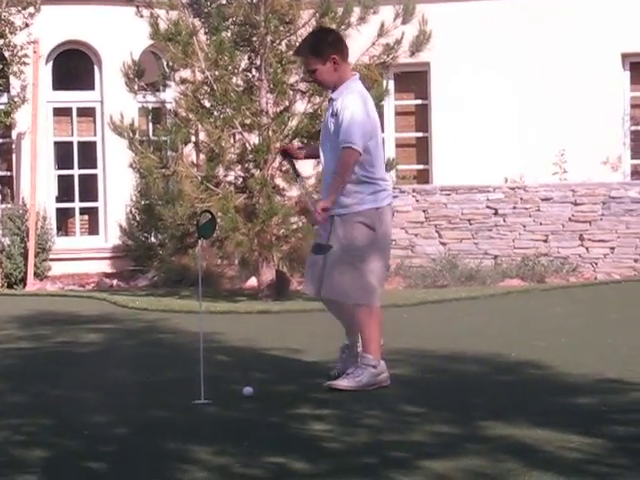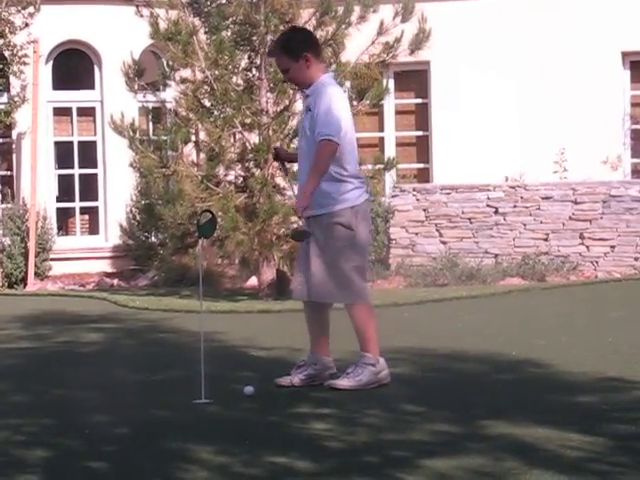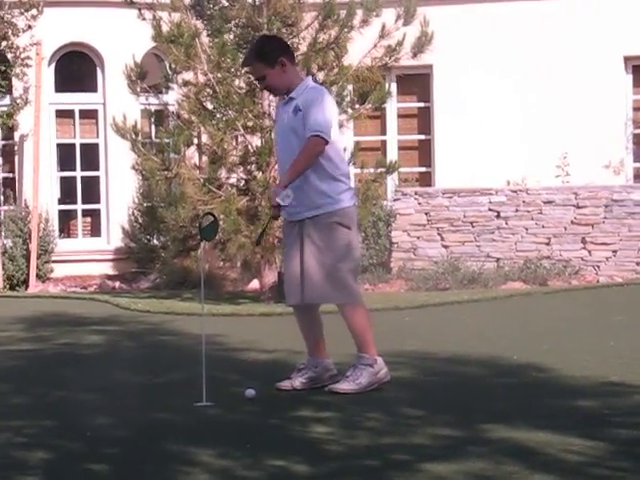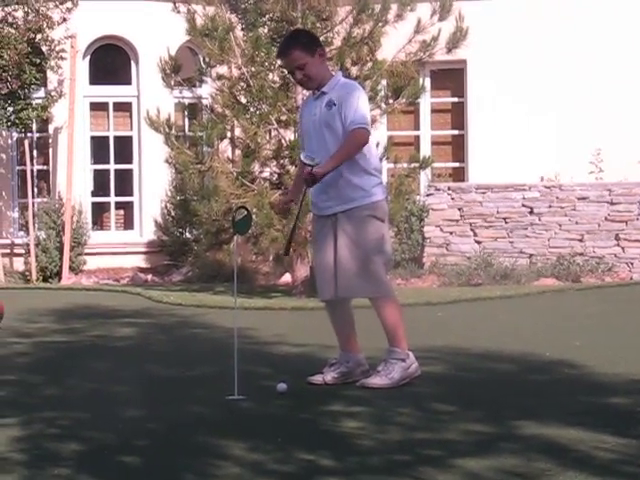
dt=0.4s
person 1, frame 1
left shoulder: (352, 100)
right shoulder: (337, 99)
left elbow: (351, 154)
left wrist: (330, 198)
right wrist: (304, 151)
left hip: (363, 208)
right hip: (339, 209)
left knee: (360, 288)
right knee: (323, 284)
left ankle: (372, 364)
right ankle: (355, 341)
person 1, frame 2
left shoulder: (327, 95)
right shoulder: (313, 97)
left elbow: (330, 146)
left wrist: (306, 192)
right wrist: (292, 156)
left hip: (340, 207)
right hip: (320, 209)
left knee: (350, 287)
right knee: (311, 289)
left ankle: (372, 363)
right ankle: (319, 361)
person 1, frame 3
left shoulder: (316, 97)
right shoulder: (283, 107)
left elbow: (316, 144)
left wrist: (282, 184)
right wrist: (278, 193)
left hip: (330, 210)
right hip: (297, 213)
left knee: (343, 288)
right knee: (299, 293)
left ankle: (371, 363)
right ankle: (319, 364)
person 1, frame 4
left shoulder: (349, 92)
right shoulder: (307, 107)
left elbow: (360, 135)
left wrist: (326, 167)
right wrist: (294, 192)
left hip: (361, 203)
right hip: (325, 209)
left knee: (374, 281)
right knee: (331, 289)
left ankle: (401, 358)
right ankle: (351, 359)
